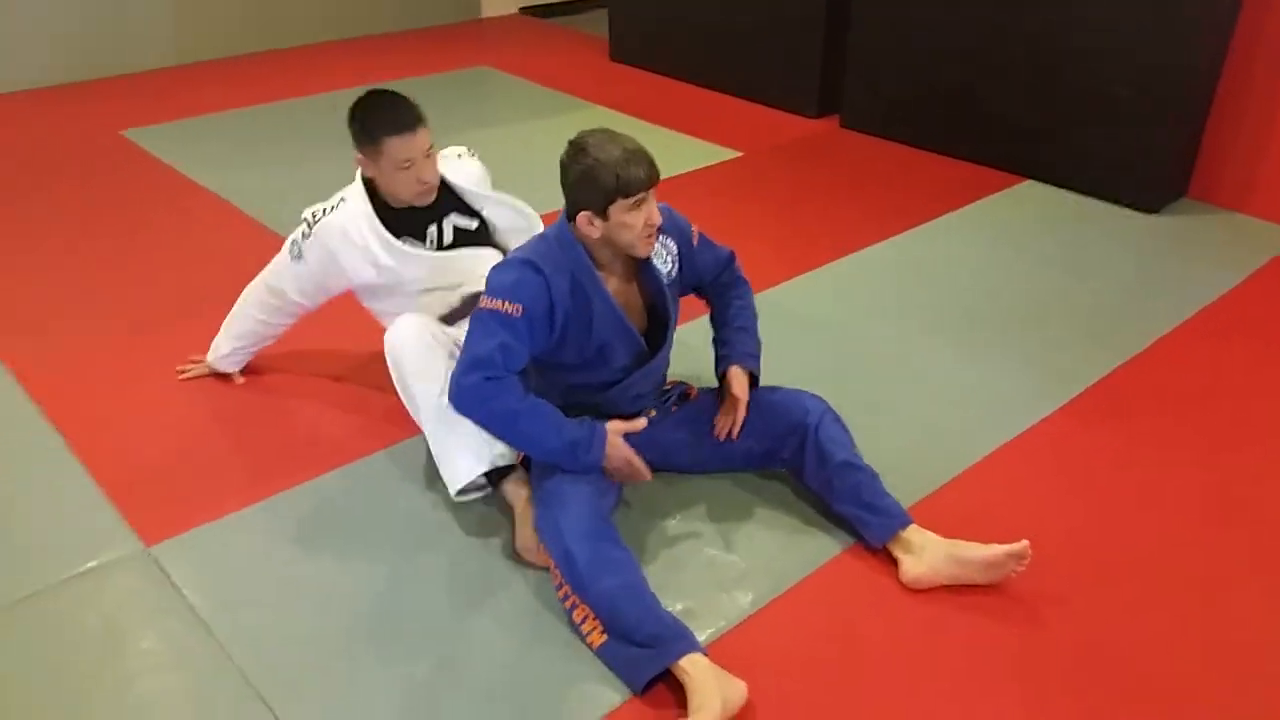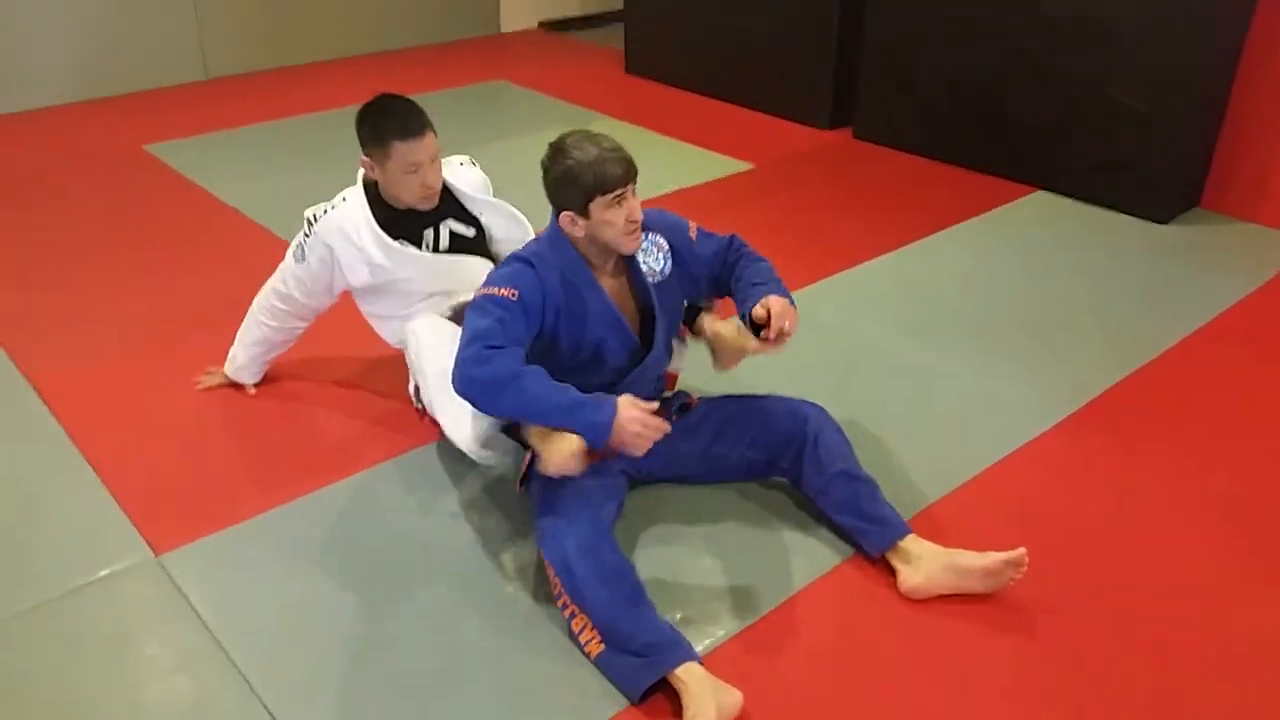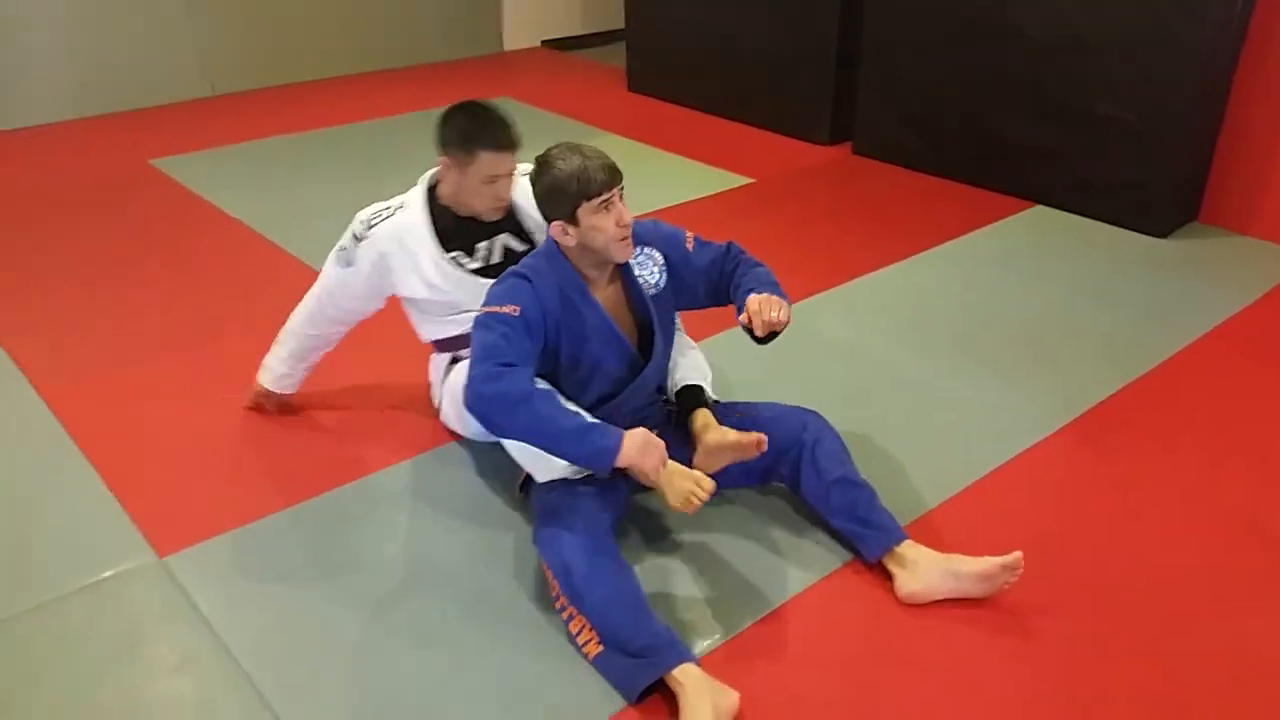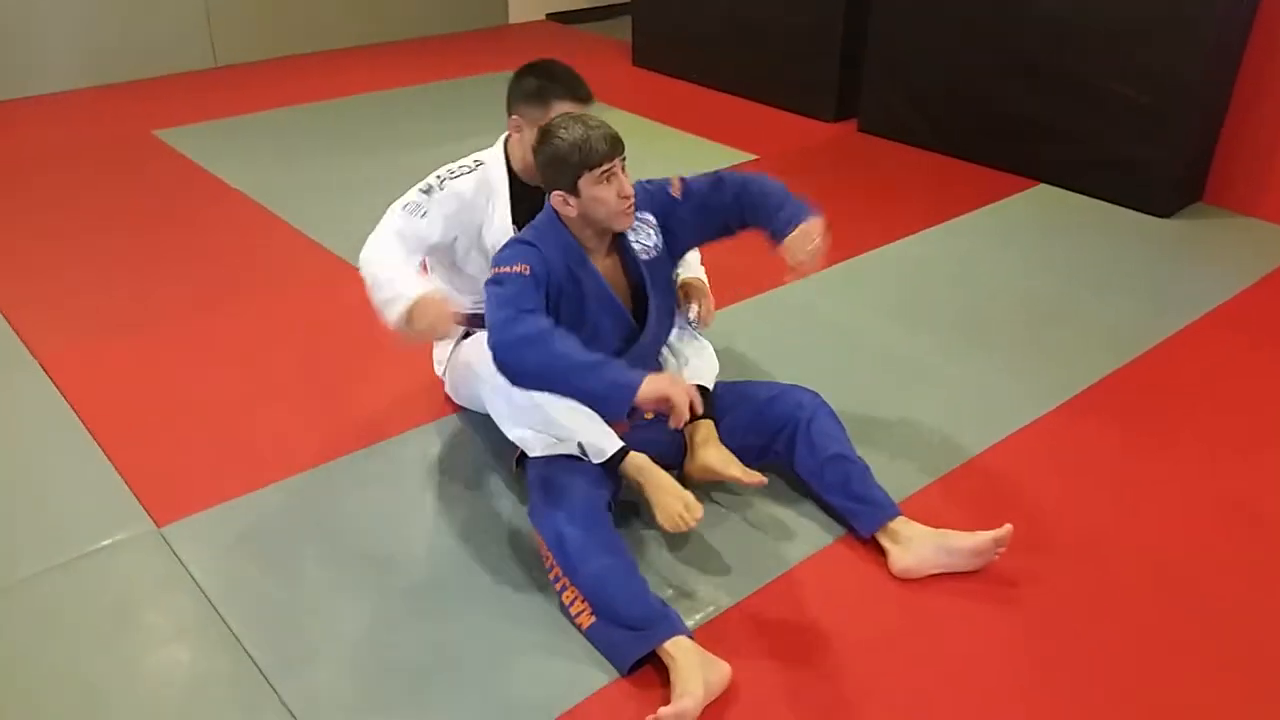
dt=0.4s
person 1, frame 1
left shoulder: (664, 233)
right shoulder: (531, 279)
left elbow: (725, 278)
right elbow: (476, 388)
left wrist: (739, 359)
right wrist: (588, 444)
left hip: (656, 410)
right hip: (577, 439)
left knee: (800, 415)
right knee: (572, 526)
left ankle: (911, 545)
person 1, frame 2
left shoulder: (656, 235)
right shoulder: (528, 279)
left elbow: (732, 258)
right elbow: (478, 371)
left wrist: (767, 298)
right wrist: (599, 417)
left hip: (657, 418)
right hip: (577, 445)
left knee: (799, 423)
right knee: (568, 534)
left ankle: (910, 555)
person 1, frame 3
left shoulder: (651, 245)
right shoulder: (525, 294)
left elbow: (730, 265)
right elbow: (491, 393)
left wrist: (764, 297)
right wrist: (607, 445)
left hip: (661, 426)
right hip: (580, 454)
left knee: (799, 431)
right knee: (568, 542)
left ankle: (907, 560)
person 1, frame 4
left shoulder: (648, 208)
right shoulder: (527, 260)
left elbow: (733, 195)
right elbow: (520, 348)
left wrist: (795, 218)
right wrist: (634, 385)
left hip: (659, 403)
left knee: (795, 408)
right knee: (565, 516)
left ankle: (902, 535)
right ankle: (686, 659)
person 2, frame 1
left shoulder: (464, 171)
right shoulder: (338, 229)
left elbow: (523, 233)
right elbow: (276, 296)
right wrist: (226, 357)
right hip: (453, 345)
right knee: (410, 335)
right ankle: (514, 488)
person 2, frame 2
left shoulder: (464, 178)
right shoulder: (337, 229)
left elbow: (520, 251)
right elbow: (287, 300)
right wrist: (244, 365)
right hip: (448, 360)
right knee: (435, 341)
left ankle: (705, 327)
right ankle: (538, 437)
person 2, frame 3
left shoulder: (527, 192)
right shoulder: (389, 233)
right elbow: (328, 304)
right wrist: (278, 373)
right hip: (474, 369)
left ankle: (701, 428)
right ankle: (645, 465)
person 2, frame 4
right shoulder: (465, 188)
right elbow: (386, 249)
left wrist: (688, 273)
right wrist: (418, 298)
right hip: (485, 341)
right knee: (494, 364)
left ankle: (703, 439)
right ankle: (641, 470)
